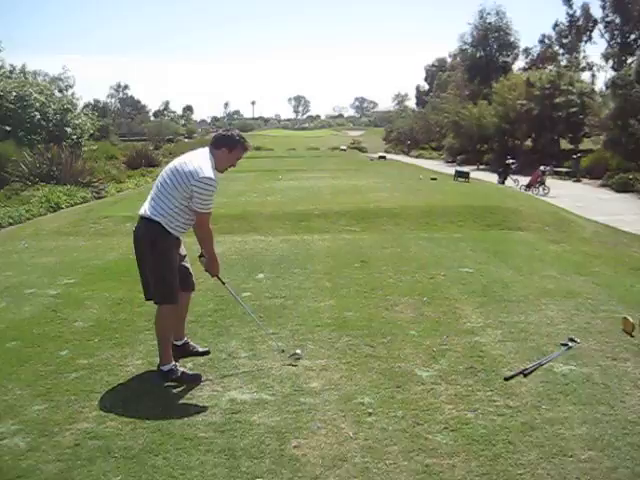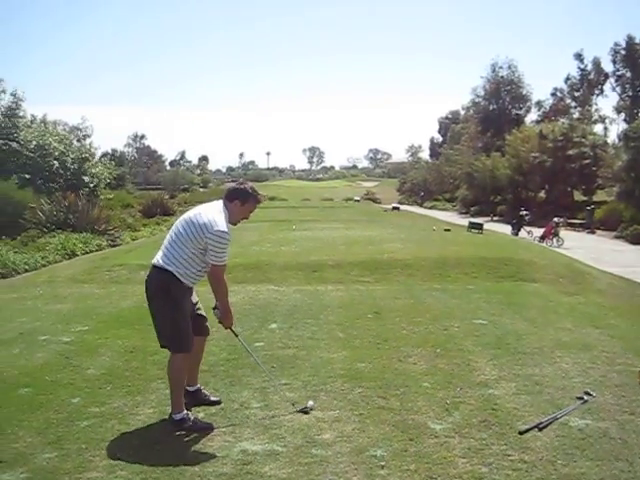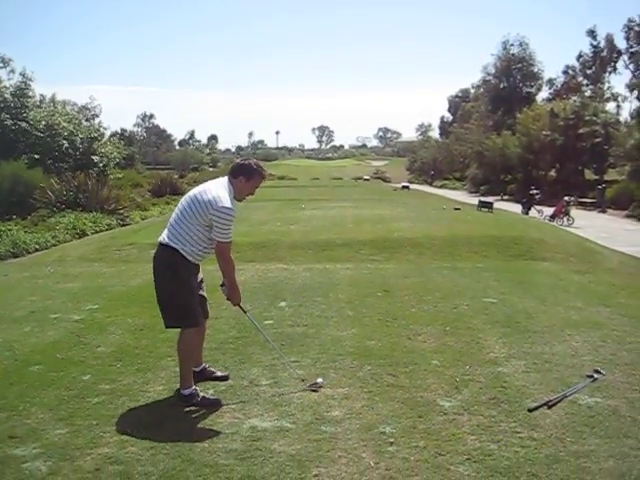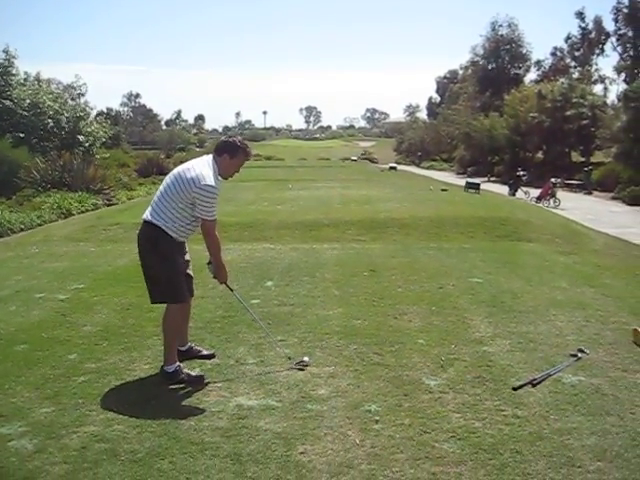
dt=0.7s
person 1, frame 1
left shoulder: (196, 158)
right shoulder: (205, 177)
left elbow: (196, 220)
right elbow: (202, 225)
left wrist: (205, 253)
right wrist: (212, 258)
left hip: (163, 231)
right hip: (156, 235)
left knee: (184, 287)
right knee: (168, 300)
left ankle: (178, 341)
right ankle: (167, 365)
person 1, frame 2
left shoulder: (209, 210)
right shoulder: (219, 229)
left elbow: (211, 271)
right elbow: (217, 277)
left wrist: (221, 306)
right wrist: (225, 311)
left hip: (175, 281)
right hip: (168, 283)
left knee: (199, 332)
right knee: (181, 347)
left ankle: (191, 389)
right ankle: (178, 414)
person 1, frame 3
left shoulder: (215, 187)
right shoulder: (223, 205)
left elbow: (218, 248)
right elbow: (224, 254)
left wrist: (227, 282)
right wrist: (233, 287)
left hip: (182, 258)
right hip: (175, 261)
left knee: (200, 316)
right knee: (190, 323)
left ankle: (197, 367)
right ankle: (187, 389)
person 1, frame 4
left shoulder: (201, 166)
right shoulder: (206, 183)
left elbow: (204, 227)
right elbow: (209, 232)
left wrist: (214, 260)
right wrist: (219, 265)
left hip: (168, 236)
right hip: (159, 238)
left knee: (185, 295)
right knee: (176, 299)
left ankle: (183, 346)
right ankle: (170, 366)
